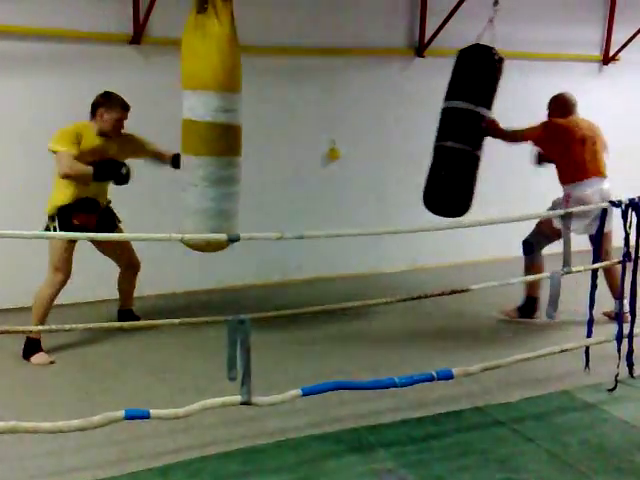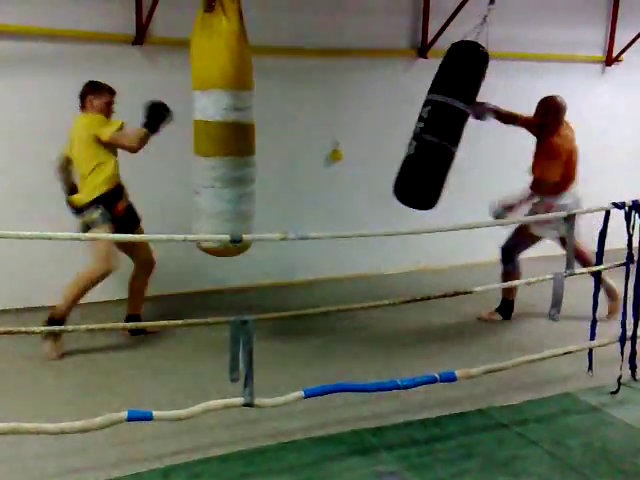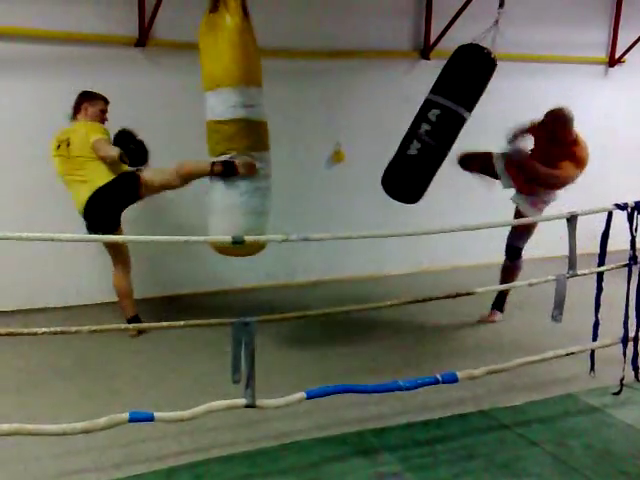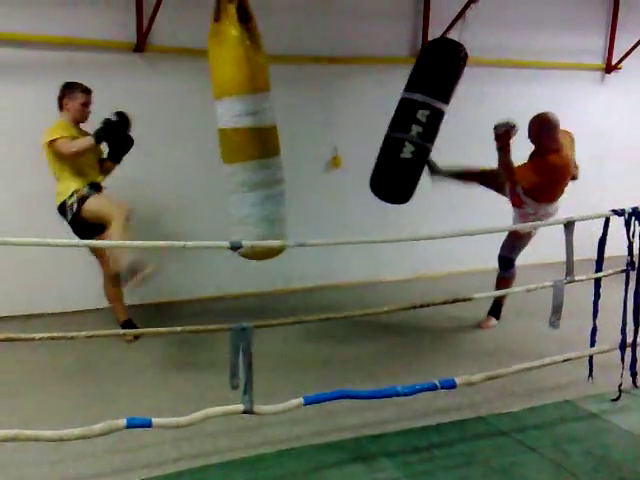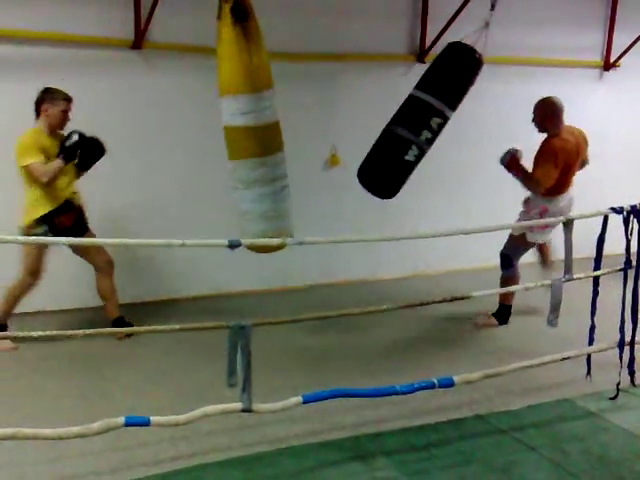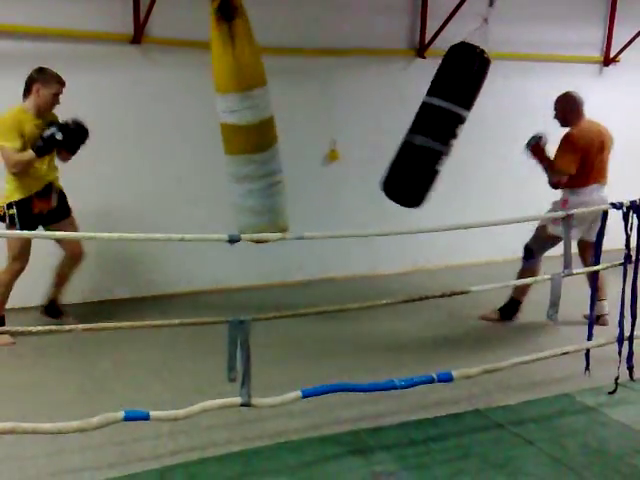
dt=0.2s
person 1, frame 1
left shoulder: (119, 139)
right shoulder: (71, 133)
left elbow: (152, 152)
right elbow: (64, 169)
left wrist: (177, 160)
right wrist: (100, 172)
left hip: (97, 210)
right hip: (67, 211)
left knee: (130, 263)
right knee: (58, 277)
left ankle: (126, 312)
right ankle: (31, 343)
person 1, frame 2
right shoulder: (93, 122)
left elbow: (65, 166)
right elbow: (132, 143)
left wrist: (73, 191)
right wrist: (152, 124)
left hip: (113, 204)
right hip: (102, 202)
left knee: (146, 262)
right knee: (103, 266)
left ankle: (134, 320)
right ankle: (56, 319)
person 1, frame 3
left shoulder: (57, 143)
right shoulder: (91, 129)
right elbow: (111, 155)
right wrist: (128, 156)
left hip: (93, 206)
right hip: (109, 189)
left knee: (121, 262)
right knee: (177, 173)
left ankle: (132, 319)
right ankle: (223, 167)
person 1, frame 4
left shoulder: (83, 135)
right shoulder: (58, 130)
left elbow: (102, 171)
right elbow: (70, 149)
left wrist: (117, 153)
right wrist: (99, 137)
left hip: (91, 199)
right hip: (76, 197)
left knee: (110, 265)
right knee: (120, 211)
left ankle: (126, 323)
right ankle: (127, 266)
person 1, frame 5
left shoulder: (62, 138)
right shoulder: (29, 141)
right elbow: (44, 177)
left wrist: (86, 160)
right wrist: (66, 156)
left hip: (71, 213)
right hip: (43, 217)
left knee: (104, 264)
right knee: (30, 277)
left ankle: (117, 320)
person 1, frame 6
left shoulder: (49, 119)
left elbow: (64, 156)
left wrist: (74, 140)
right wrist: (42, 146)
left hip: (52, 196)
left knee: (75, 253)
left ankle: (52, 304)
person 2, frame 1
left shoulder: (558, 127)
right shoulder: (592, 127)
left elbow: (515, 137)
left wrist: (494, 129)
right wrist: (554, 158)
left hip: (578, 197)
right hip: (603, 192)
left knee: (532, 245)
right knee: (605, 256)
left ankle: (529, 306)
right ankle: (621, 309)
person 2, frame 2
left shoulder: (554, 144)
right shoulder: (561, 126)
left elbow: (543, 185)
right elbow: (520, 120)
left wrist: (515, 204)
right wrist: (492, 110)
left hip: (554, 206)
right hip: (561, 202)
left knee: (509, 252)
right knee: (576, 250)
left ankle: (506, 310)
right ankle: (609, 289)
person 2, frame 3
left shoulder: (578, 154)
right shoulder: (546, 127)
left elbow: (557, 179)
left wrist: (528, 163)
left hip: (537, 195)
left knee: (514, 249)
right knee: (466, 160)
left ankle: (498, 306)
person 2, frame 4
left shoulder: (557, 160)
right shoulder: (564, 136)
left elbow: (511, 177)
left wrist: (503, 145)
left hip: (536, 209)
right hip: (526, 189)
left knee: (507, 257)
right knee: (482, 175)
left ankle: (495, 312)
right ankle: (440, 172)
person 2, frame 5
left shoulder: (553, 146)
right shoulder: (579, 134)
left elbow: (537, 186)
right elbow: (584, 162)
left wrist: (515, 167)
left hip: (547, 207)
right hip: (562, 200)
left knee: (508, 257)
right knee: (538, 240)
left ankle: (503, 313)
right ankle: (549, 272)
person 2, frame 6
left shoulder: (574, 137)
right shoulder: (603, 131)
left elbow: (560, 176)
left wrist: (540, 154)
left hip: (576, 203)
right hip: (598, 199)
left knee: (532, 251)
right knee: (589, 259)
left ankle: (510, 308)
right ankle: (601, 311)
